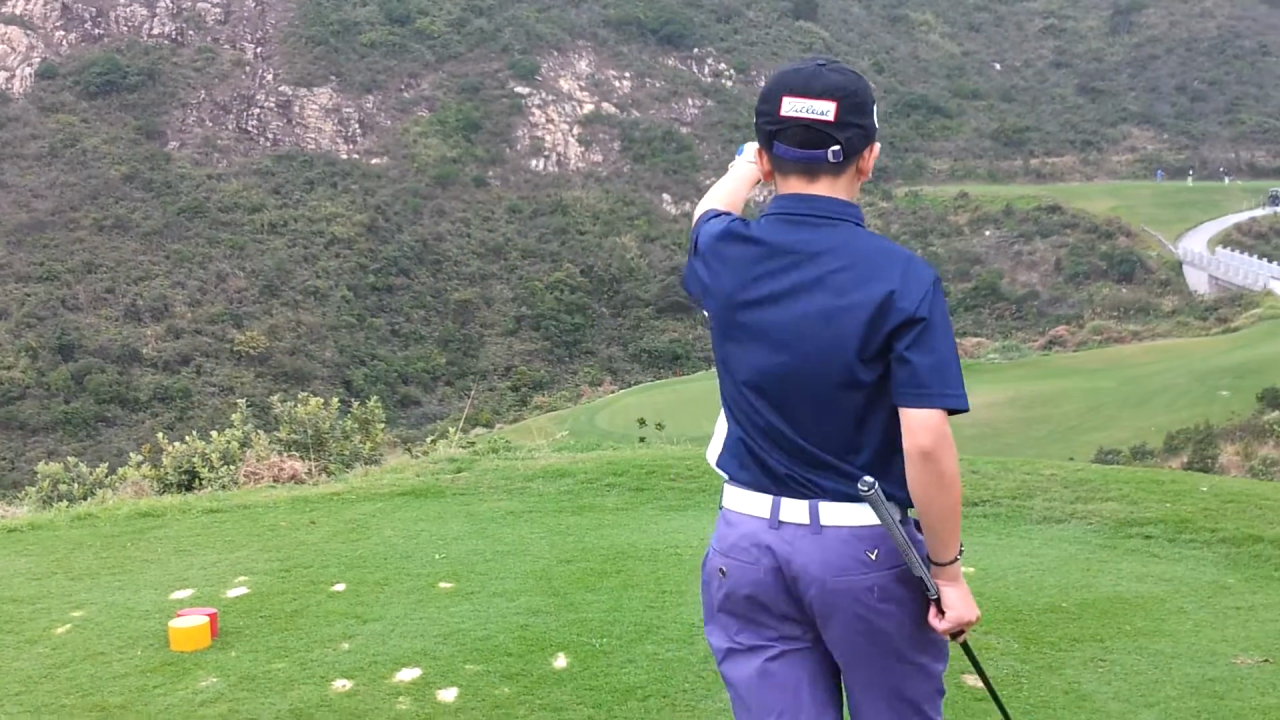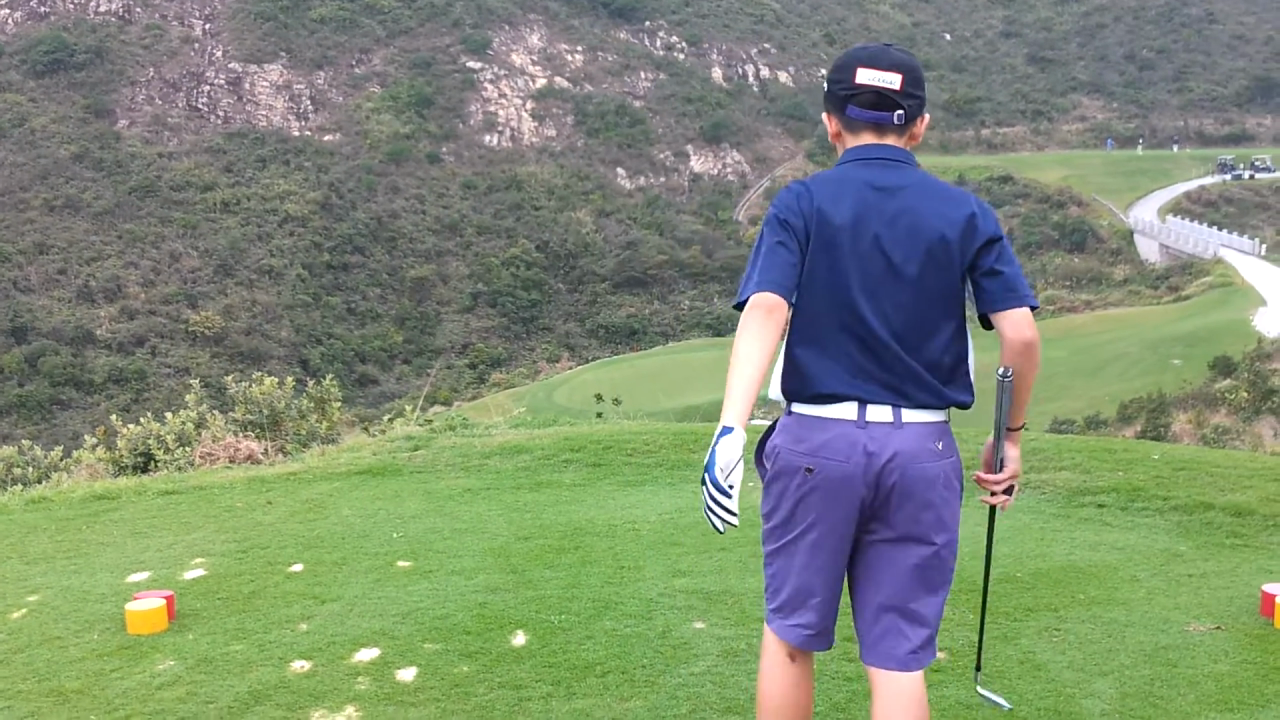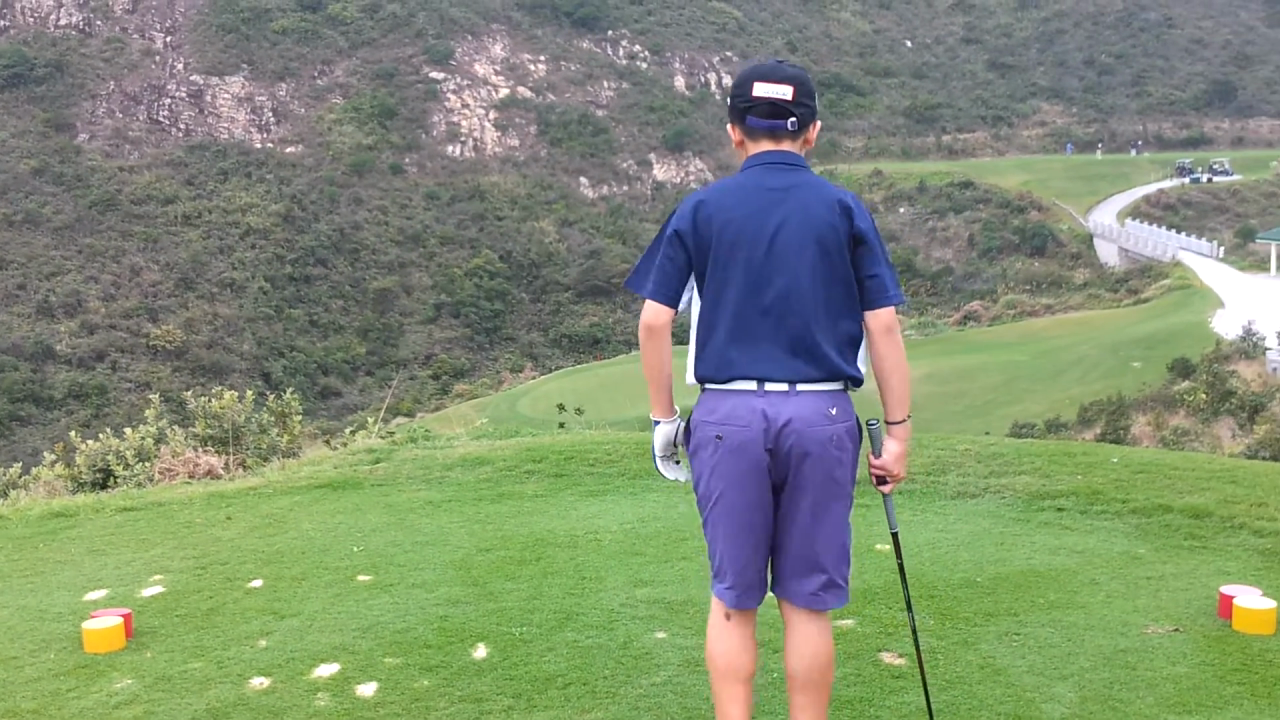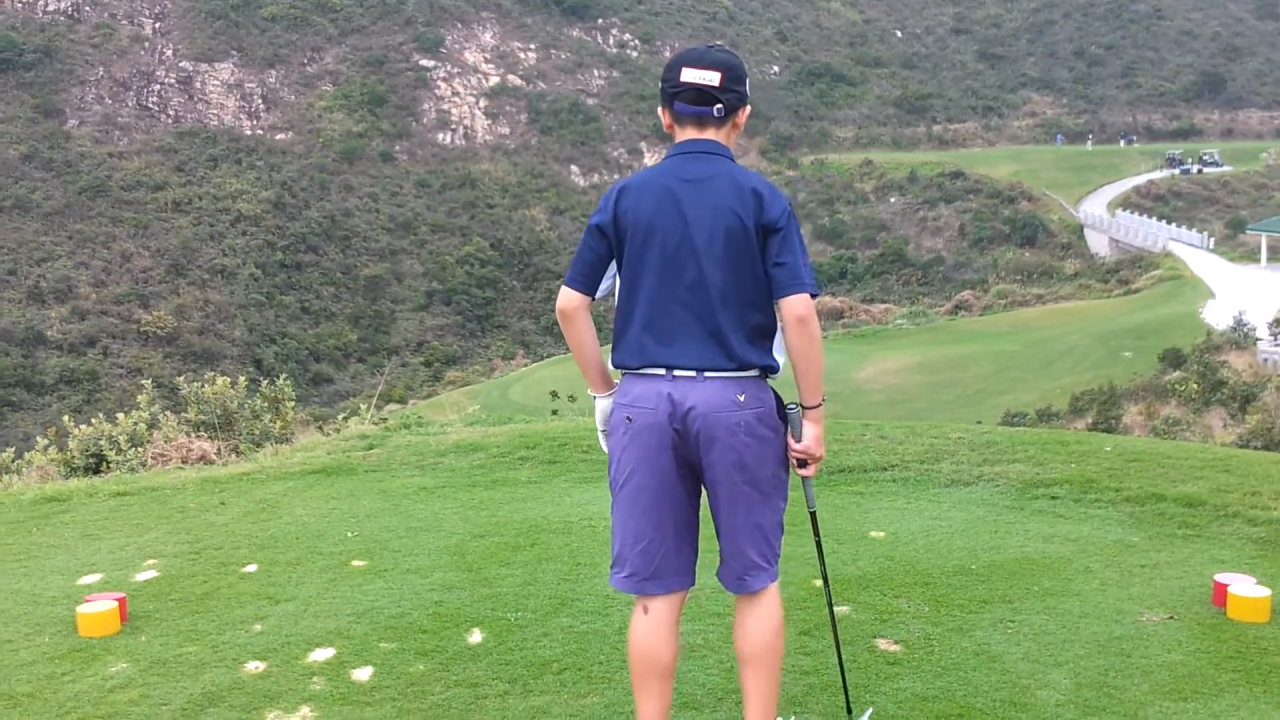
dt=0.7s
person 1, frame 1
left shoulder: (722, 255)
right shoulder: (902, 279)
right elbow: (926, 444)
left wrist: (746, 162)
right wrist: (948, 570)
left hip: (748, 542)
right hip: (865, 549)
person 1, frame 2
left shoulder: (800, 202)
right shoulder: (966, 213)
left elbow: (765, 314)
right elbow: (1022, 335)
left wrist: (730, 427)
right wrist: (1011, 437)
left hip: (815, 441)
right hip: (920, 448)
left knee: (791, 634)
right knee: (898, 656)
person 1, frame 3
left shoulder: (700, 208)
right shoulder: (844, 208)
left elbow: (654, 320)
right elbow: (885, 328)
left wrist: (664, 417)
right wrist: (897, 431)
left hip: (727, 415)
right hip: (819, 415)
left knee: (731, 600)
right knee: (809, 600)
person 1, frame 4
left shoulder: (625, 196)
right shoulder: (763, 198)
left elbow: (571, 304)
right elbow: (799, 315)
left wrist: (602, 392)
right wrist: (813, 416)
left hip: (645, 403)
right hip: (736, 403)
left knee: (655, 591)
right knee: (756, 581)
